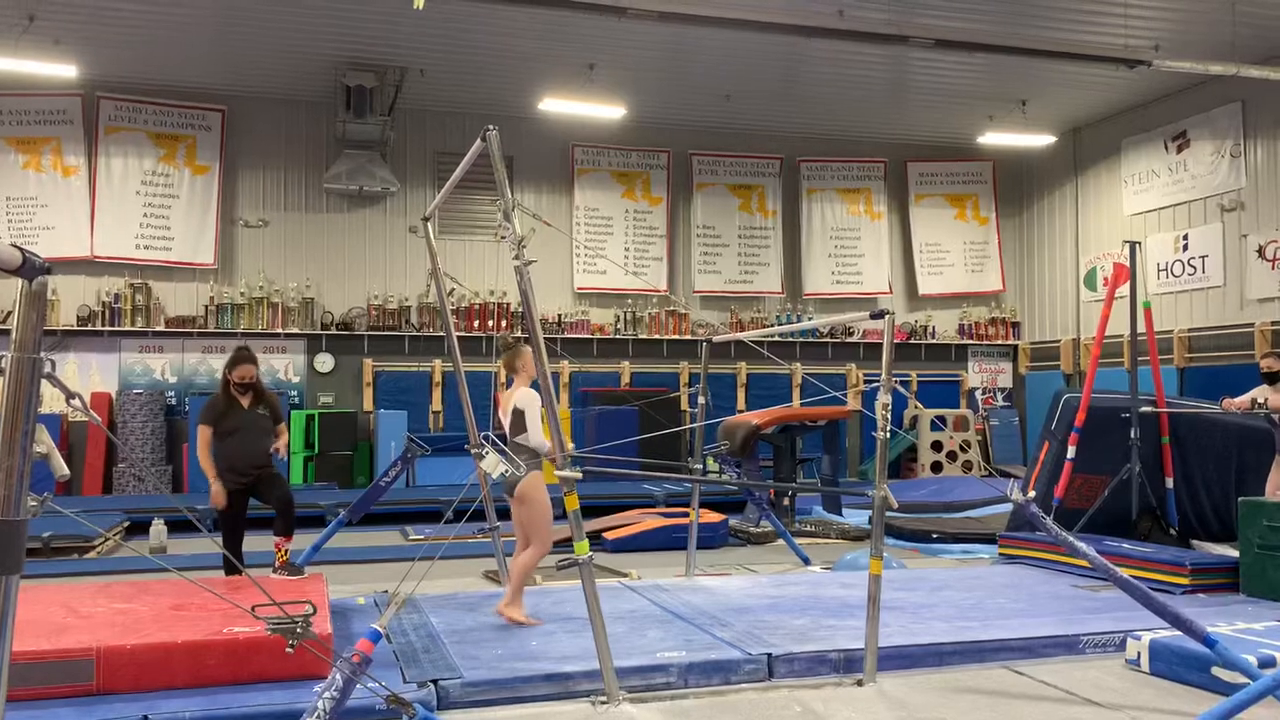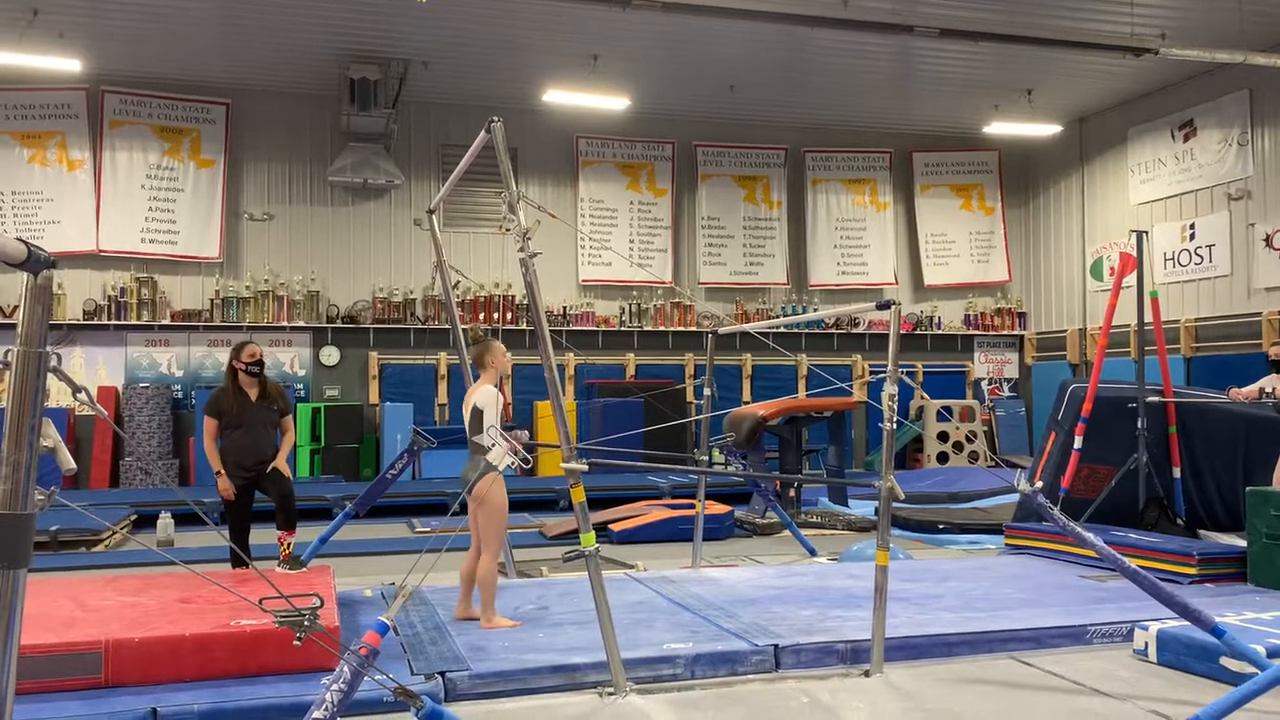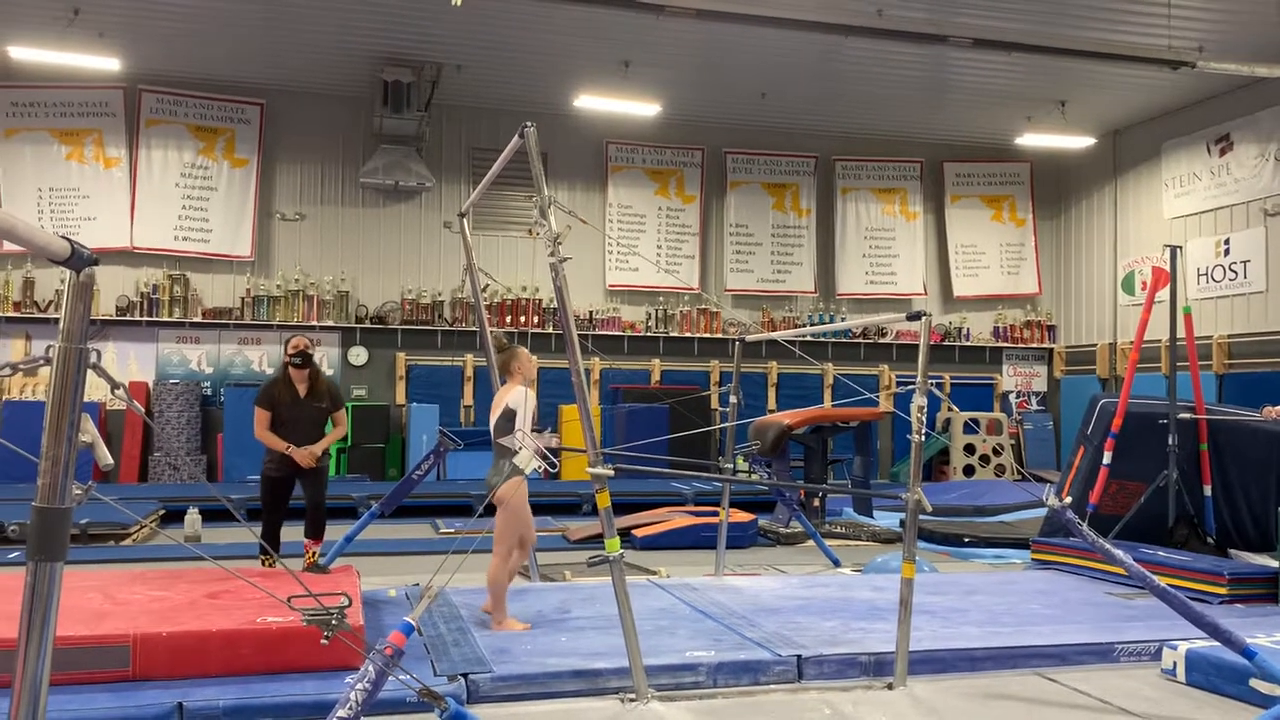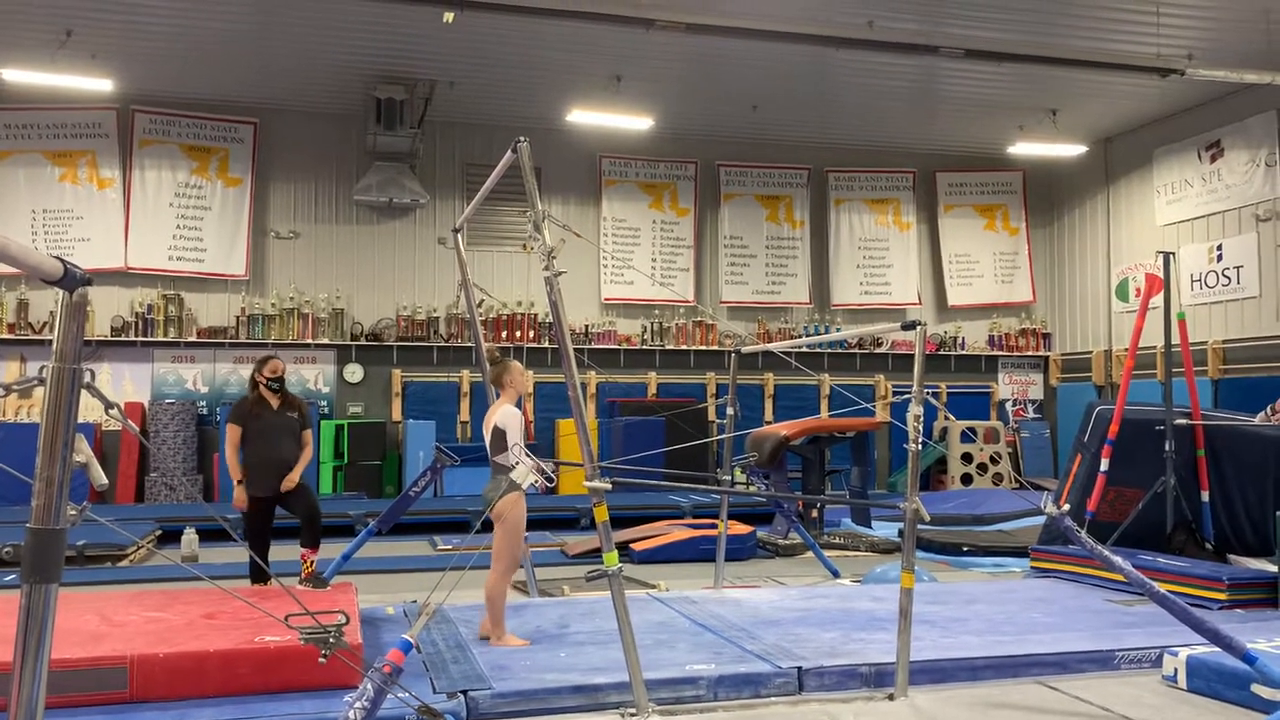
dt=1s
person 1, frame 1
left shoulder: (506, 398)
right shoulder: (529, 395)
right elbow: (536, 440)
left wrist: (551, 448)
right wrist: (556, 451)
left hip: (513, 473)
right hip: (527, 475)
left knee: (524, 547)
right knee: (541, 544)
left ankle: (514, 605)
right ankle: (508, 601)
person 1, frame 2
left shoulder: (473, 393)
right shoulder: (492, 394)
right elbow: (493, 444)
left hip: (473, 472)
right hip: (487, 475)
left knee: (479, 547)
right knee: (492, 549)
left ankle: (464, 606)
right ankle: (489, 616)
person 1, frame 3
left shoulder: (502, 395)
right shoulder: (523, 394)
right elbow: (523, 444)
left hip: (499, 476)
right hip: (510, 479)
left knee: (526, 543)
right knee: (503, 552)
left ankle: (494, 602)
right ankle: (500, 617)
person 1, frame 4
left shoulder: (493, 413)
right shoulder: (512, 413)
right elbow: (516, 461)
left hip: (497, 489)
right hip: (508, 493)
left knee: (509, 564)
right knee: (502, 568)
left ankle: (489, 624)
right ankle: (499, 633)
person 2, frame 1
left shoulder: (268, 401)
right shoulder: (215, 405)
left elbow: (283, 433)
right elbow: (203, 450)
left wrist: (281, 443)
right wrist: (214, 482)
left hip: (264, 473)
right hip: (229, 481)
left knee: (285, 500)
right knee: (232, 539)
left ankle: (281, 563)
person 2, frame 2
left shoulder: (275, 393)
right shoulder: (220, 397)
left elbow: (288, 431)
right elbow: (209, 440)
left wrist: (281, 458)
right wrist: (220, 474)
left hip: (268, 466)
right hip: (234, 473)
left knee: (286, 495)
right knee: (238, 531)
left ankle: (286, 557)
person 2, frame 3
left shoulder: (327, 388)
right shoulder: (272, 388)
left elbow: (341, 426)
right elbow: (260, 431)
left wrist: (319, 447)
right wrist: (292, 450)
left hip: (314, 460)
right hip: (277, 463)
left knee: (317, 504)
right knee: (272, 519)
left ankle: (311, 562)
right ankle: (268, 569)
person 2, frame 4
left shoulder: (297, 406)
right shoulder: (244, 407)
left elbow: (307, 445)
right elbow: (231, 449)
left wrist: (296, 472)
right wrist: (239, 484)
left hip: (289, 483)
right hip: (256, 488)
left knee: (312, 511)
right knee: (258, 545)
left ankle: (308, 573)
